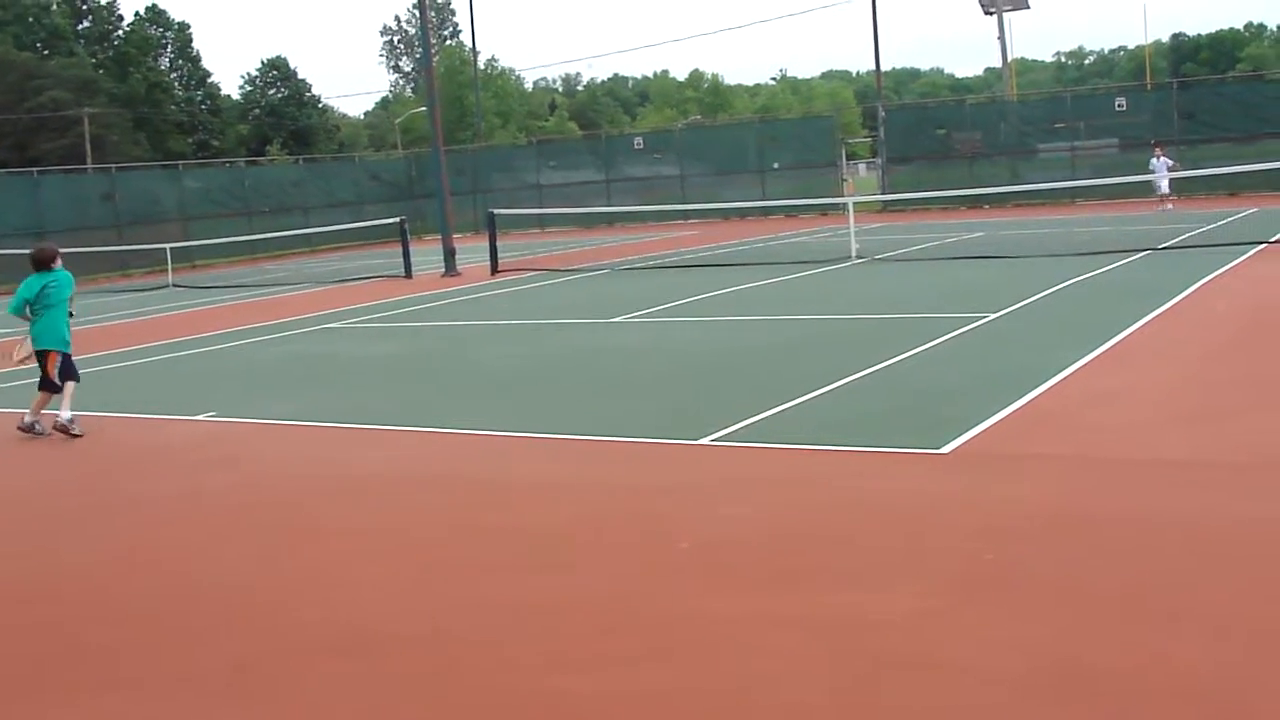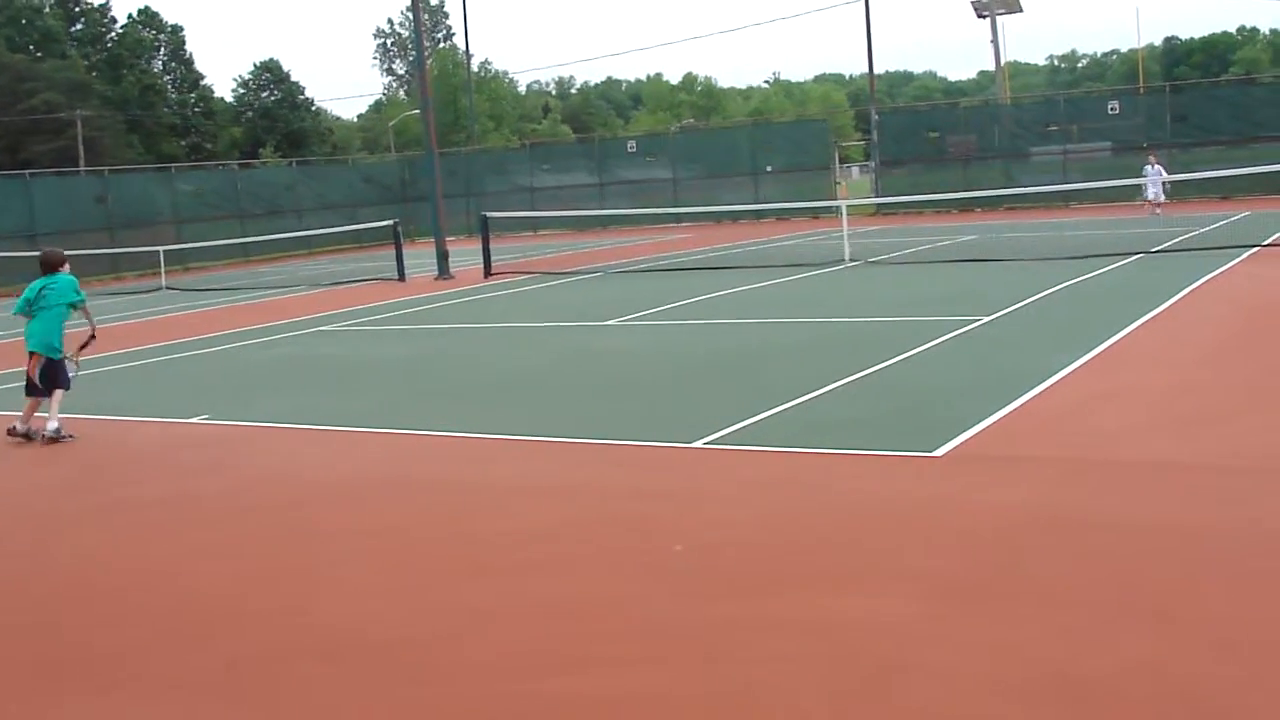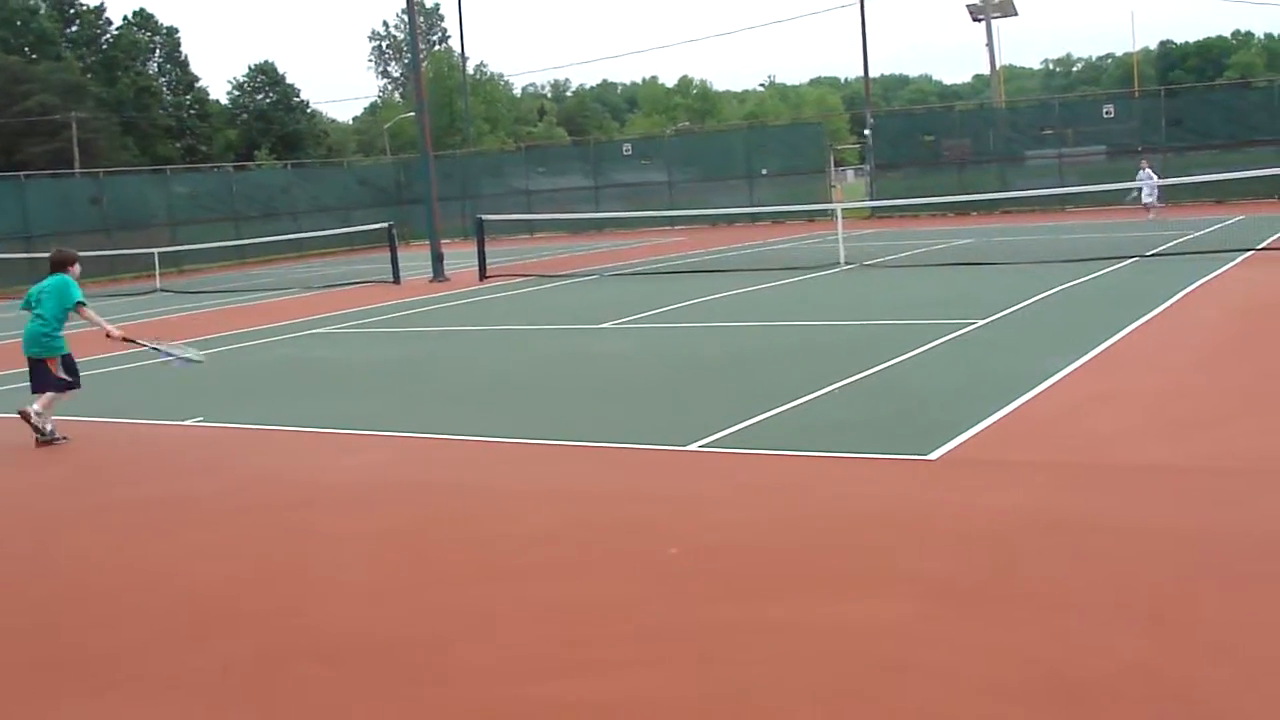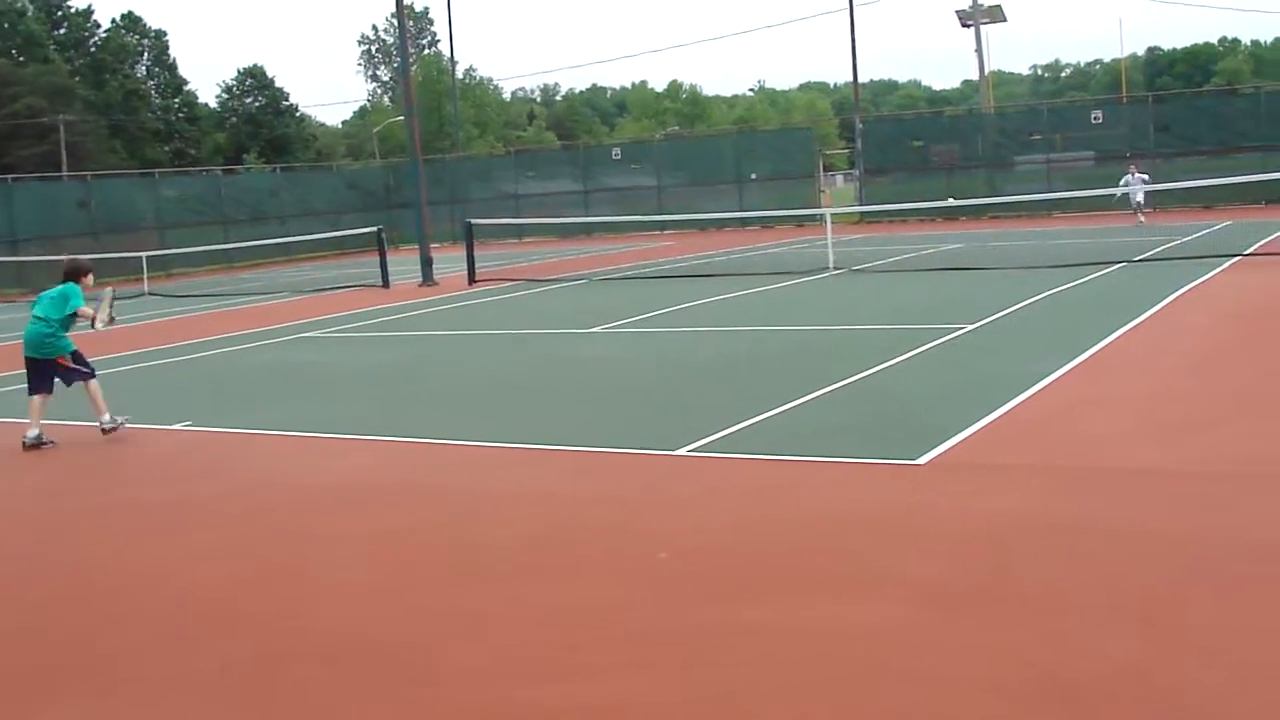
dt=0.2s
person 1, frame 1
left shoulder: (30, 282)
right shoulder: (65, 276)
left elbow: (16, 310)
left wrist: (32, 319)
left hip: (41, 335)
right hip: (53, 338)
left knee: (71, 376)
right knee: (52, 383)
left ankle: (65, 417)
right ankle: (29, 421)
person 1, frame 2
left shoulder: (36, 285)
right shoulder: (70, 281)
left elbow: (21, 310)
right elbow: (83, 306)
right wrist: (92, 324)
left hip: (37, 338)
right hip: (46, 341)
left knee: (60, 383)
right knee: (40, 388)
left ankle: (52, 427)
right ankle: (20, 427)
person 1, frame 3
left shoulder: (42, 285)
right shoulder: (66, 282)
left elbow: (27, 305)
right elbow: (81, 309)
right wrist: (106, 327)
left hip: (32, 339)
right hip: (48, 338)
left knee: (46, 385)
right knee: (68, 381)
left ankle: (45, 430)
right ankle: (34, 410)
person 1, frame 4
left shoulder: (54, 291)
right shoulder: (73, 289)
left elbow: (40, 311)
right elbow: (80, 310)
right wrist: (97, 315)
left hip: (32, 339)
right hip: (51, 339)
left knee: (40, 389)
right knee: (88, 375)
left ankle: (32, 435)
right ankle: (106, 421)
